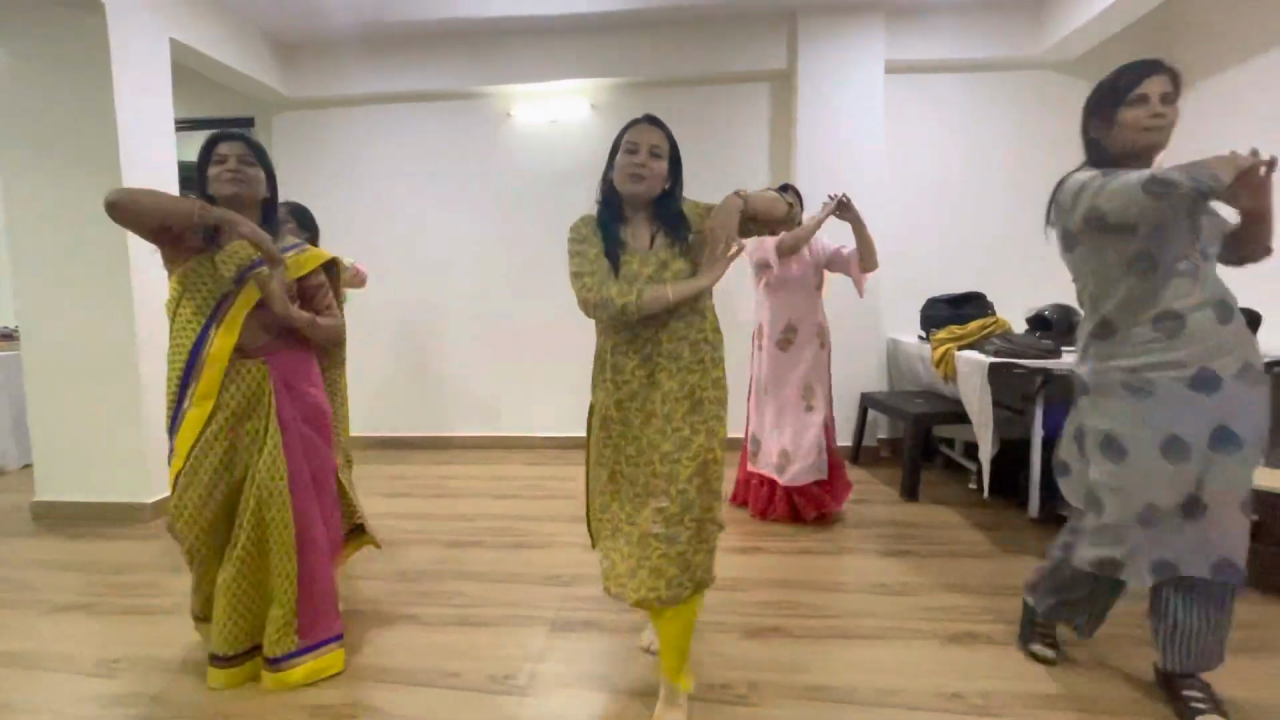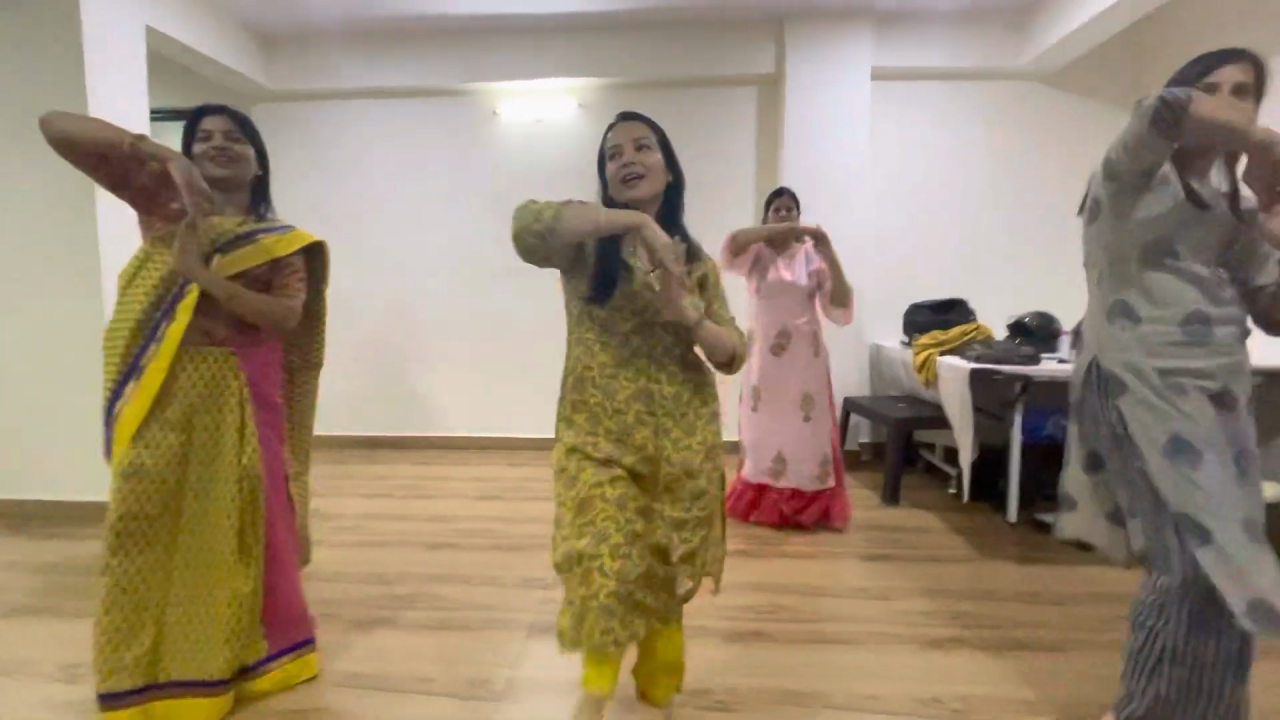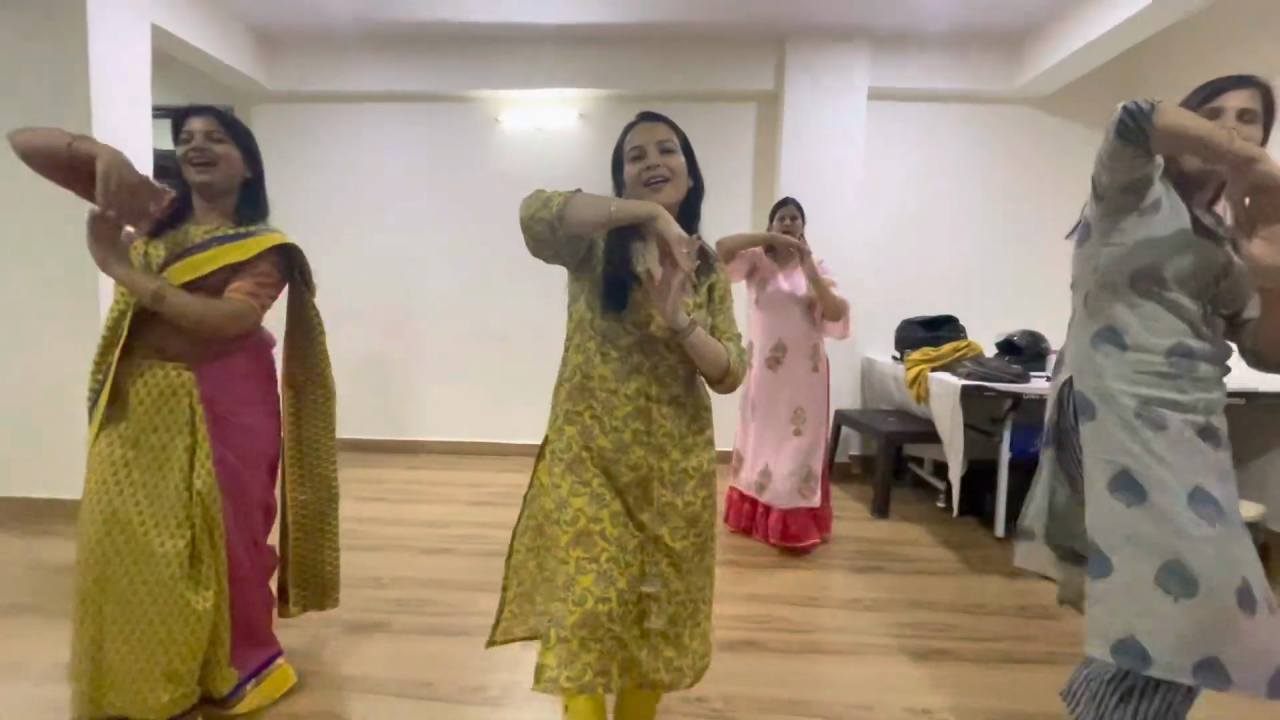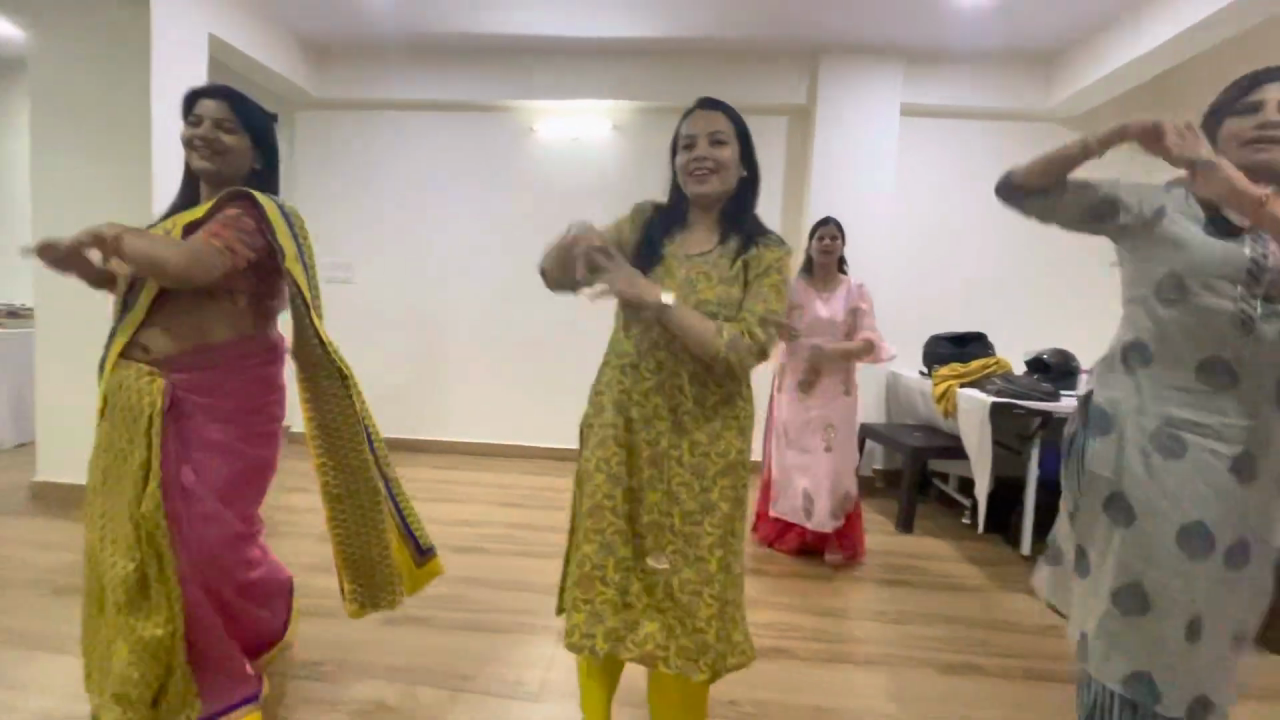
dt=0.4s
person 1, frame 1
left shoulder: (1185, 198)
right shoulder: (1086, 192)
right elbow: (1182, 183)
left hip: (1223, 382)
right hip: (1130, 387)
left knee: (1211, 528)
right knee: (1113, 523)
left ankle: (1181, 666)
right ankle: (1041, 600)
person 1, frame 2
right shoulder: (1135, 174)
right elbow: (1168, 105)
left hip: (1216, 397)
right hip: (1135, 387)
left knee: (1204, 560)
right knee: (1206, 562)
person 1, frame 3
right shoulder: (1133, 193)
right elbow: (1137, 118)
left hip: (1193, 428)
right hip: (1120, 413)
left knee: (1203, 594)
right knee: (1172, 594)
person 1, frame 4
right shoulder: (1154, 207)
right elbow: (1018, 188)
right wrist: (1110, 136)
right hip: (1147, 434)
left knee: (1200, 623)
right knee: (1134, 621)
person 2, frame 1
left shoulder: (691, 219)
right shoulder: (588, 231)
left elbow: (781, 212)
right elbow: (600, 299)
left wrist: (736, 203)
right wrist: (698, 283)
left hip: (690, 401)
right hip: (622, 403)
left knee: (674, 532)
right knee: (633, 528)
right ankle: (666, 618)
person 2, frame 2
left shoulder: (695, 259)
right shoulder: (589, 240)
left elbow: (735, 356)
right elbow: (529, 227)
left wrist: (688, 313)
right wrist: (635, 220)
left hip: (685, 436)
right hip: (598, 435)
left knee: (668, 577)
right knee: (598, 573)
person 2, frame 3
left shoulder: (709, 273)
right shoulder: (595, 242)
left elbow: (731, 373)
right elbow: (537, 215)
left wrist: (678, 319)
right wrist: (652, 214)
left hip: (676, 460)
right hip: (587, 454)
left knee: (661, 609)
right knee: (586, 607)
person 2, frame 4
left shoulder: (764, 253)
right shoulder: (646, 225)
left elbow: (740, 348)
right elbow: (555, 275)
left wrist: (657, 298)
right wrist: (577, 240)
left hip: (701, 442)
right hip: (619, 429)
left knee: (686, 587)
right knee: (602, 573)
person 3, frame 1
left shoulder: (297, 254)
right shoulder: (184, 235)
left elbow: (333, 331)
right elbow: (117, 201)
left wrist: (288, 312)
right wrist: (229, 217)
left hip: (286, 391)
right hip: (215, 397)
left knee: (291, 512)
right knee: (205, 516)
left ankle: (300, 637)
right ankle: (234, 628)
person 3, frame 2
left shoulder: (279, 241)
right shoulder: (163, 201)
left elbow: (289, 316)
right elbow: (55, 127)
left wrist: (205, 276)
right wrist: (163, 158)
left hip: (243, 390)
right hip: (162, 390)
left knee: (245, 518)
right knee: (151, 520)
left ankle: (264, 649)
right ankle: (155, 670)
person 3, frame 3
left shoulder: (263, 245)
right shoulder: (158, 213)
left elbow: (231, 319)
right elbow: (26, 143)
left wrist: (125, 272)
right wrist: (104, 156)
left hip: (222, 403)
right hip: (140, 405)
left knee: (226, 532)
right knee: (131, 540)
left ankle: (237, 664)
person 3, frame 4
left shoulder: (248, 213)
right shoulder: (185, 215)
left elbow: (189, 269)
right elbow: (146, 292)
left wrist: (106, 234)
right wrist: (79, 256)
left hip: (219, 401)
right hip: (143, 404)
left knee: (209, 541)
right knee: (135, 547)
left ankle: (259, 638)
person 4, frame 1
left shoulder: (819, 249)
right shoulder: (759, 246)
left elbow: (866, 265)
right elbow: (785, 245)
left wrist: (854, 218)
right wrist: (824, 216)
left hip: (811, 346)
right hip: (772, 346)
left knee: (809, 421)
right knee: (772, 419)
left ankle: (811, 498)
right ankle: (770, 498)
person 4, frame 2
left shoulder: (814, 256)
right shoulder: (758, 252)
left elbow: (841, 303)
right elbow: (733, 242)
left wrist: (830, 255)
right wrist: (780, 230)
left hip: (806, 354)
right hip: (764, 353)
left knee: (807, 428)
right knee: (763, 426)
left ankle: (806, 507)
right ankle: (761, 502)
person 4, frame 3
left shoulder: (817, 269)
right shoulder: (758, 262)
left elbow: (835, 315)
right elbow: (722, 249)
left wrist: (810, 270)
right wrist: (769, 239)
left hip: (805, 368)
right hip: (763, 365)
left knee: (801, 441)
right knee: (761, 438)
left ankle: (798, 525)
right ankle: (756, 516)
person 4, frame 4
left shoulder: (856, 291)
right shoulder: (792, 287)
left elbow: (869, 340)
left wrist: (837, 350)
left hip: (836, 390)
right hip: (793, 387)
left knee: (834, 463)
right knee: (788, 458)
left ankle: (833, 539)
right ankle: (787, 531)
